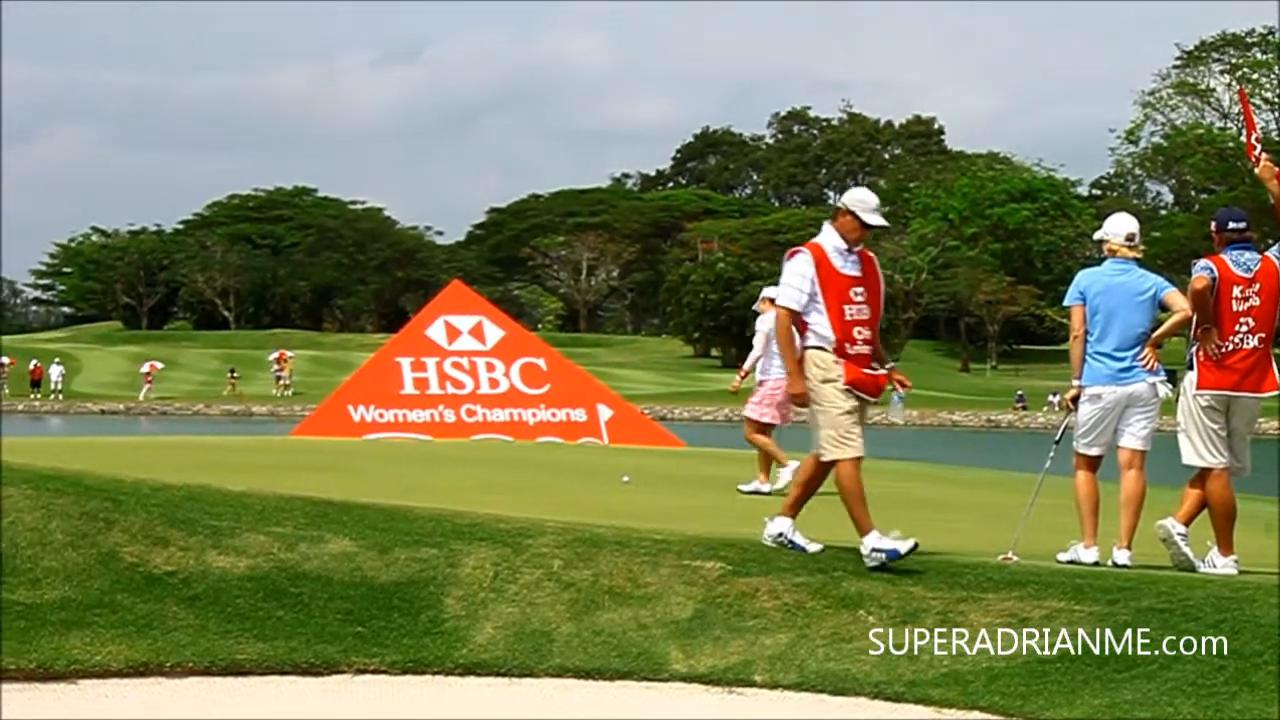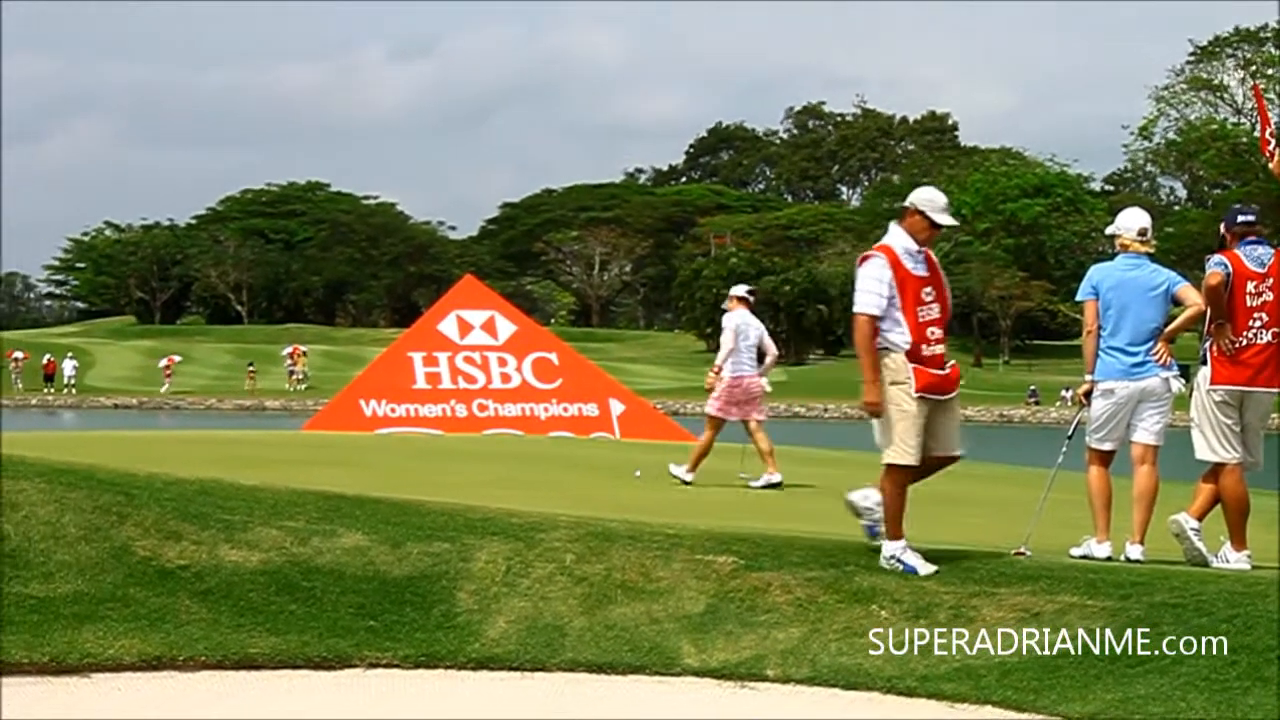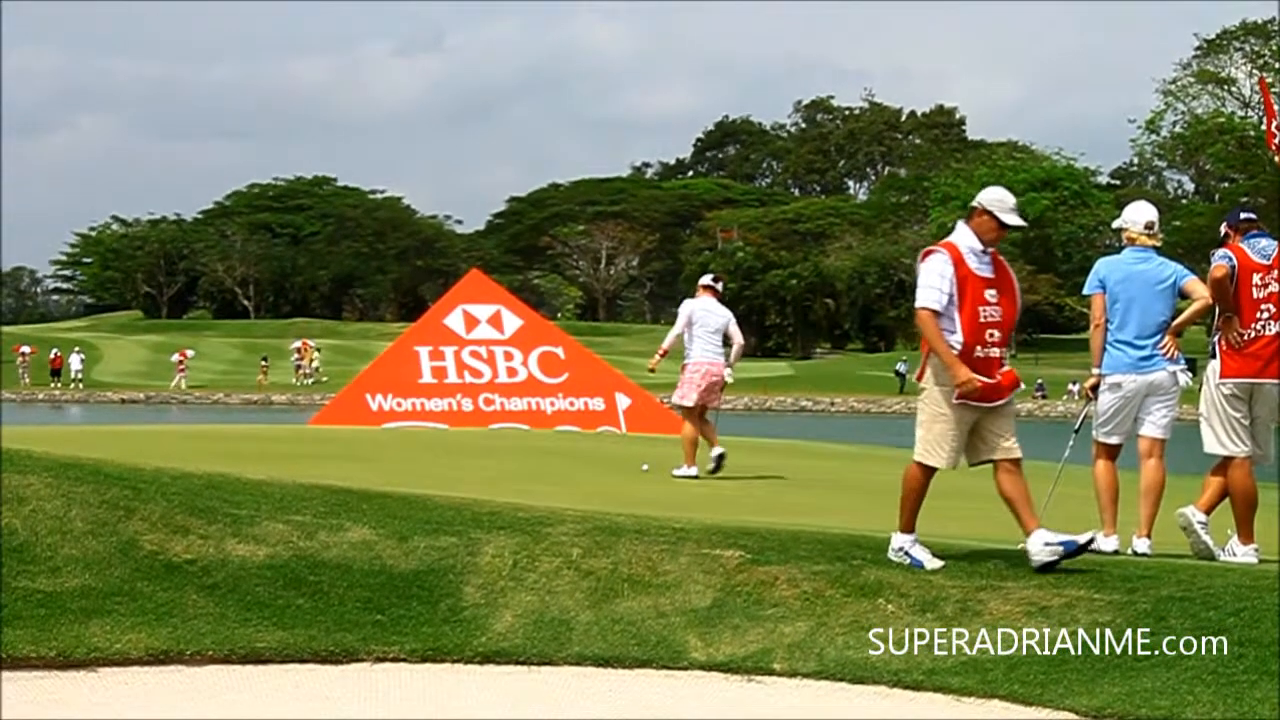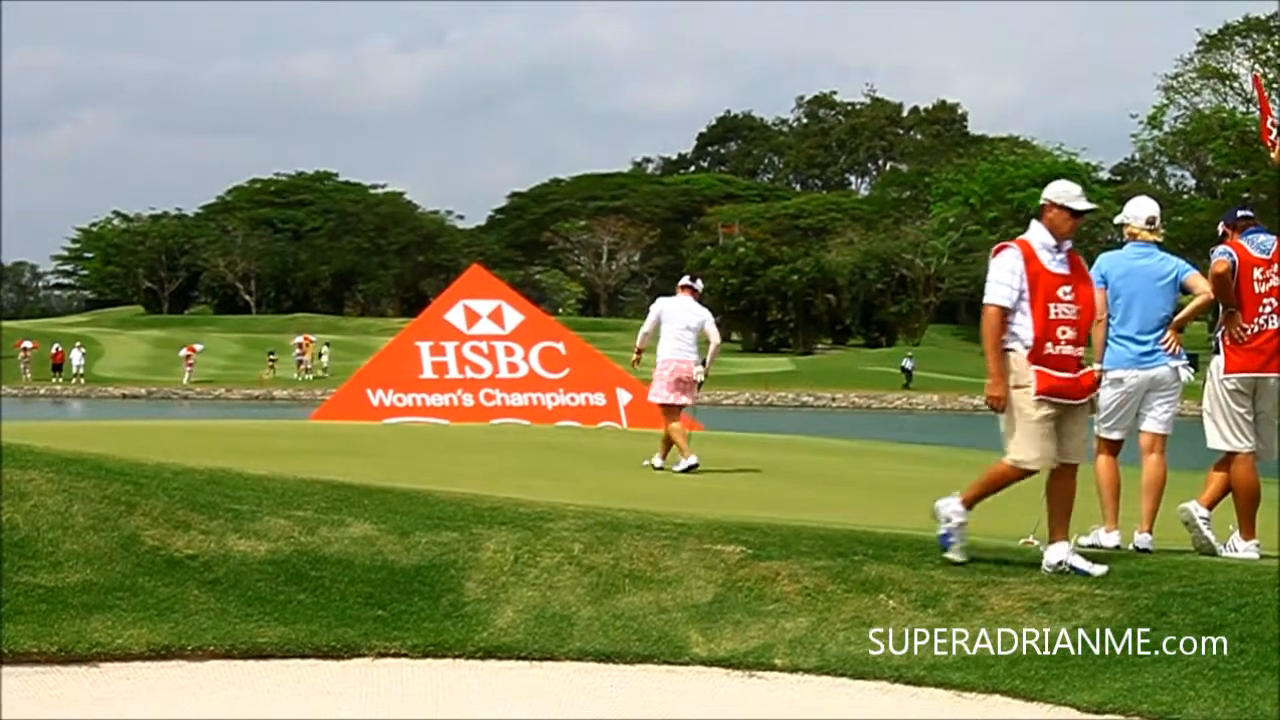
dt=0.3s
person 1, frame 1
left shoulder: (868, 262)
right shoulder: (808, 258)
right elbow: (784, 318)
left wrist: (887, 368)
right wrist: (793, 376)
left hip: (858, 371)
right hip: (826, 367)
left knee: (826, 453)
right knee: (846, 454)
left ankle: (781, 524)
right ankle: (871, 541)
person 1, frame 2
left shoulder: (928, 260)
right shoulder: (880, 261)
right elbow: (863, 324)
left wrist: (946, 368)
right wrist: (871, 384)
left hip: (934, 372)
right hip: (899, 373)
left knee: (947, 450)
right knee: (901, 460)
left ankle: (873, 499)
right ankle: (894, 545)
person 1, frame 3
left shoulder: (997, 263)
right shoulder: (943, 258)
right elbow: (925, 317)
left wrist: (1000, 372)
right wrist: (954, 367)
left hip: (992, 378)
right hip: (953, 376)
left knee: (1007, 459)
right knee: (929, 459)
left ankle: (1039, 542)
right ankle: (903, 540)
person 1, frame 4
left shoulder: (1075, 260)
right shoulder: (1014, 255)
right elbow: (992, 318)
left wrist: (1086, 375)
right wrist: (996, 378)
left hip: (1067, 375)
right hip: (1028, 371)
left knee: (1066, 464)
right knee: (1026, 461)
left ankle: (1059, 549)
right ankle: (956, 508)
person 2, frame 1
left shoulder: (1210, 265)
left elbow: (1200, 286)
left wrist: (1206, 327)
left hip: (1208, 379)
left knee: (1215, 467)
right knee: (1221, 465)
left ankle: (1225, 556)
right ankle: (1180, 523)
person 2, frame 2
left shoulder: (1225, 260)
left elbow: (1213, 282)
left wrist: (1221, 322)
left hip: (1222, 375)
left knee: (1228, 462)
right knee: (1233, 461)
left ankle: (1238, 551)
right ankle: (1192, 518)
person 2, frame 3
left shoulder: (1230, 253)
left elbow: (1218, 276)
left wrist: (1228, 315)
left hip: (1232, 368)
left knee: (1238, 456)
right knee: (1241, 455)
left ankle: (1245, 545)
right ankle: (1200, 511)
person 2, frame 4
left shoulder: (1229, 249)
left elbow: (1219, 270)
left wrist: (1230, 310)
left hip: (1235, 364)
left knee: (1240, 452)
right knee: (1244, 451)
left ankle: (1246, 540)
right ankle: (1202, 506)
person 3, frame 1
left shoulder: (1086, 279)
right shoulder: (1152, 282)
left elbow: (1078, 334)
right elbow: (1185, 310)
left wrist: (1076, 382)
right wrist: (1153, 341)
left hip: (1099, 383)
right hip: (1142, 382)
left knee: (1085, 465)
right knee: (1132, 465)
left ankle: (1088, 546)
right ankle: (1123, 549)
person 3, frame 2
left shoulder: (1098, 273)
right shoulder: (1164, 276)
left elbow: (1091, 329)
right elbow: (1198, 304)
left wrist: (1088, 377)
right wrist: (1167, 335)
left hip: (1112, 379)
right hip: (1155, 378)
left knee: (1098, 460)
right knee: (1145, 460)
left ankle: (1101, 541)
right ankle: (1136, 544)
person 3, frame 3
left shoulder: (1105, 267)
right shoulder: (1171, 269)
left elbow: (1098, 323)
right elbow: (1205, 298)
left wrist: (1095, 370)
right wrist: (1174, 329)
left hip: (1119, 372)
right hip: (1162, 371)
left knee: (1104, 453)
right knee: (1152, 454)
left ankle: (1108, 535)
right ankle: (1143, 538)
person 3, frame 4
left shoulder: (1106, 262)
right shoulder: (1173, 265)
left elbow: (1099, 319)
right elbow: (1207, 293)
left wrist: (1096, 365)
right wrist: (1176, 324)
left hip: (1121, 368)
right hip: (1164, 367)
left knee: (1106, 449)
right knee: (1153, 449)
left ankle: (1109, 531)
right ankle: (1145, 533)
person 4, frame 1
left shoulder: (765, 320)
left elbow: (758, 351)
left wrist: (741, 375)
left hip: (769, 384)
right hip: (780, 383)
left knee: (751, 434)
right knee: (764, 434)
left ankle: (787, 465)
right ankle: (763, 481)
person 4, frame 2
left shoulder: (731, 317)
right shoulder: (757, 324)
left elbow: (729, 346)
right elbow: (773, 353)
left wrist: (714, 371)
right wrist: (760, 375)
left hip: (733, 380)
right hip: (751, 383)
left knee: (711, 429)
right knee: (755, 430)
left ankle: (688, 470)
right ankle: (772, 473)
person 4, frame 3
left shoulder: (691, 304)
right shoulder: (725, 312)
left elbow: (677, 331)
right elbow: (739, 342)
left wrist: (659, 354)
right wrist: (729, 366)
left hip: (696, 365)
right hip: (716, 367)
left knee: (689, 419)
right knee: (699, 418)
left ankle: (690, 466)
right ankle: (716, 449)
person 4, frame 4
left shoulder: (663, 302)
right shoulder: (703, 312)
left elbow: (645, 330)
right elbow: (716, 341)
left wrist: (638, 351)
right wrist: (707, 365)
left hip: (667, 363)
right hip: (690, 366)
left knee: (670, 418)
right knee: (674, 415)
left ankle: (689, 457)
right ankle: (660, 458)
